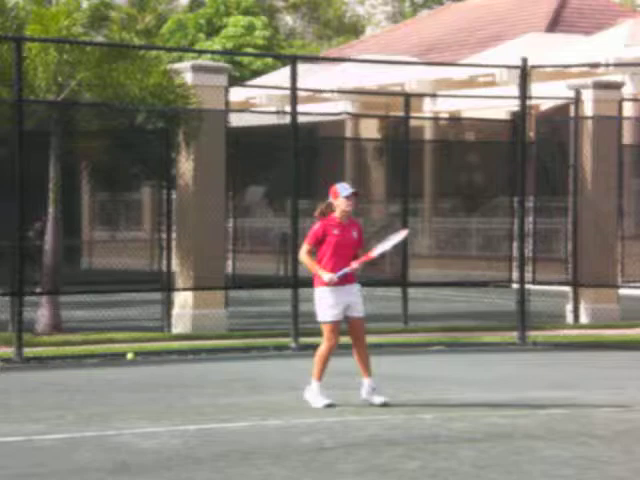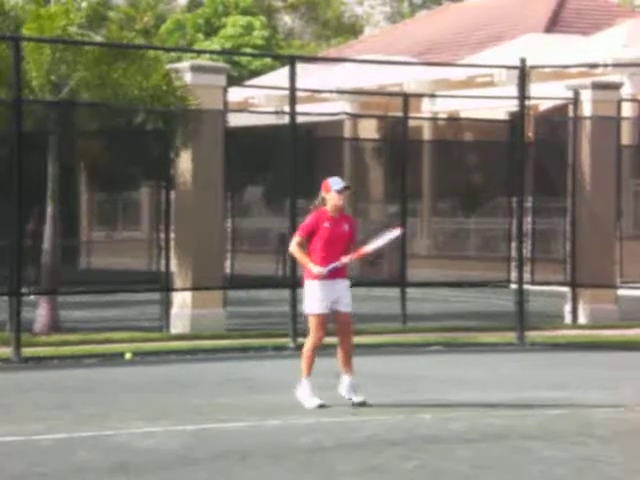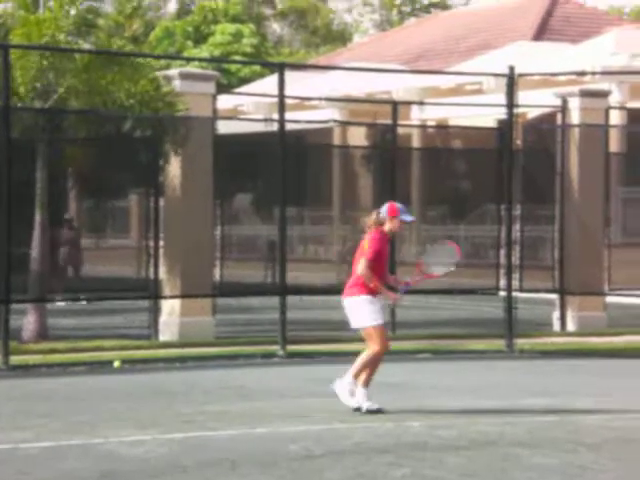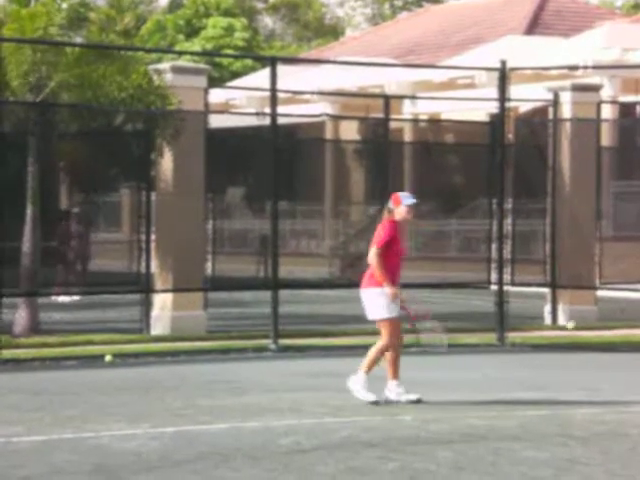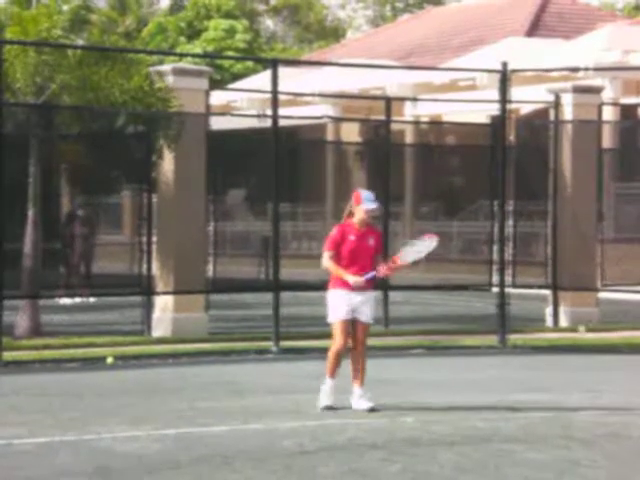
dt=1s
person 1, frame 1
left shoulder: (355, 226)
right shoulder: (323, 225)
right elbow: (304, 254)
left wrist: (358, 262)
right wrist: (321, 273)
left hip: (350, 287)
right hip: (327, 289)
left knee: (359, 339)
right knee: (331, 341)
left ankle: (368, 387)
right ankle: (313, 389)
person 1, frame 2
left shoulder: (348, 221)
right shoulder: (315, 219)
right elbow: (294, 247)
left wrist: (349, 258)
right wrist: (311, 266)
left hip: (340, 282)
right hip: (317, 282)
left knee: (346, 334)
right knee: (316, 336)
left ankle: (348, 385)
right ankle: (305, 387)
person 1, frame 3
left shoulder: (381, 238)
right shoulder: (376, 237)
right elbow: (362, 269)
left wrist: (395, 281)
right wrist: (384, 291)
left hip: (364, 297)
right hip: (361, 296)
left knee: (377, 348)
right knee: (379, 346)
left ankle: (359, 395)
right ankle: (346, 382)
person 1, frame 4
left shoulder: (396, 229)
right shoulder: (388, 227)
right elbow: (373, 257)
left wrist: (392, 288)
right wrist: (388, 285)
left hip: (386, 290)
right hip: (376, 289)
left knee: (396, 339)
right knee: (388, 339)
left ankle: (394, 388)
right ankle: (358, 380)
person 1, frame 5
left shoulder: (375, 233)
right shoulder: (340, 230)
right elbow: (326, 261)
left wrist: (381, 269)
right wrist: (347, 276)
left hip: (365, 294)
right hip: (341, 292)
left knee: (360, 344)
right knee: (340, 343)
left ankle: (358, 394)
right ankle: (328, 384)
